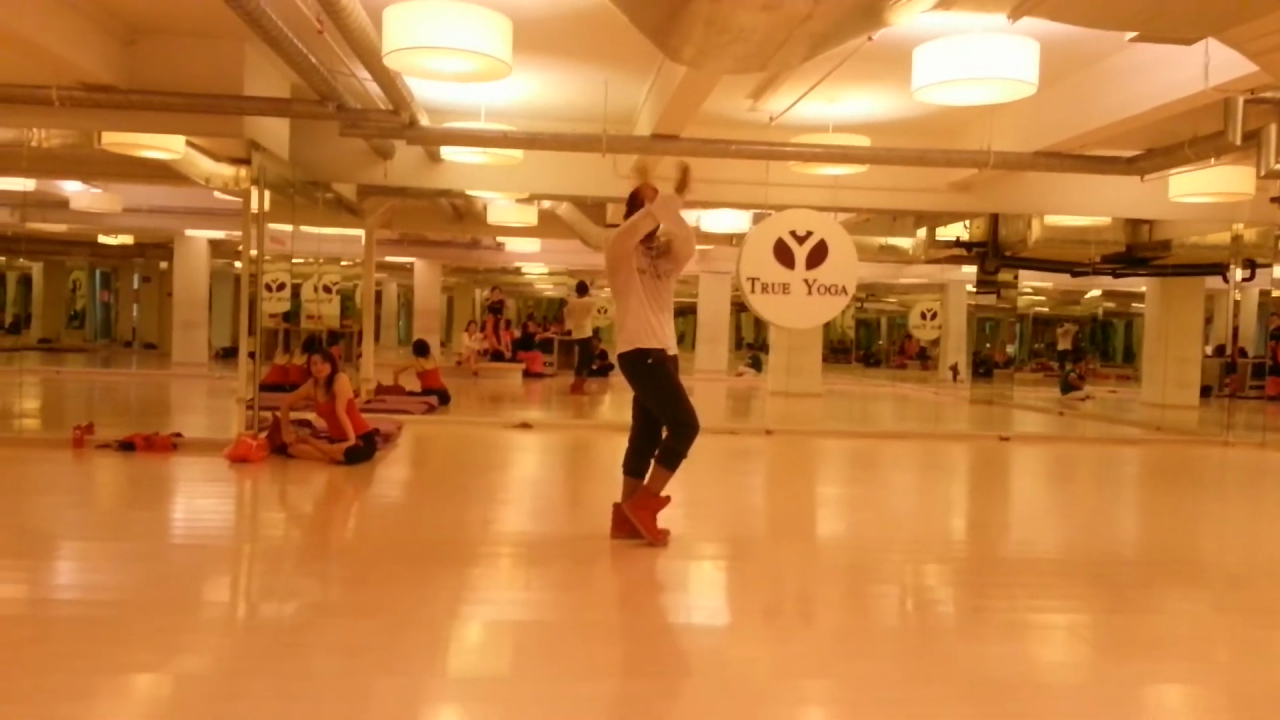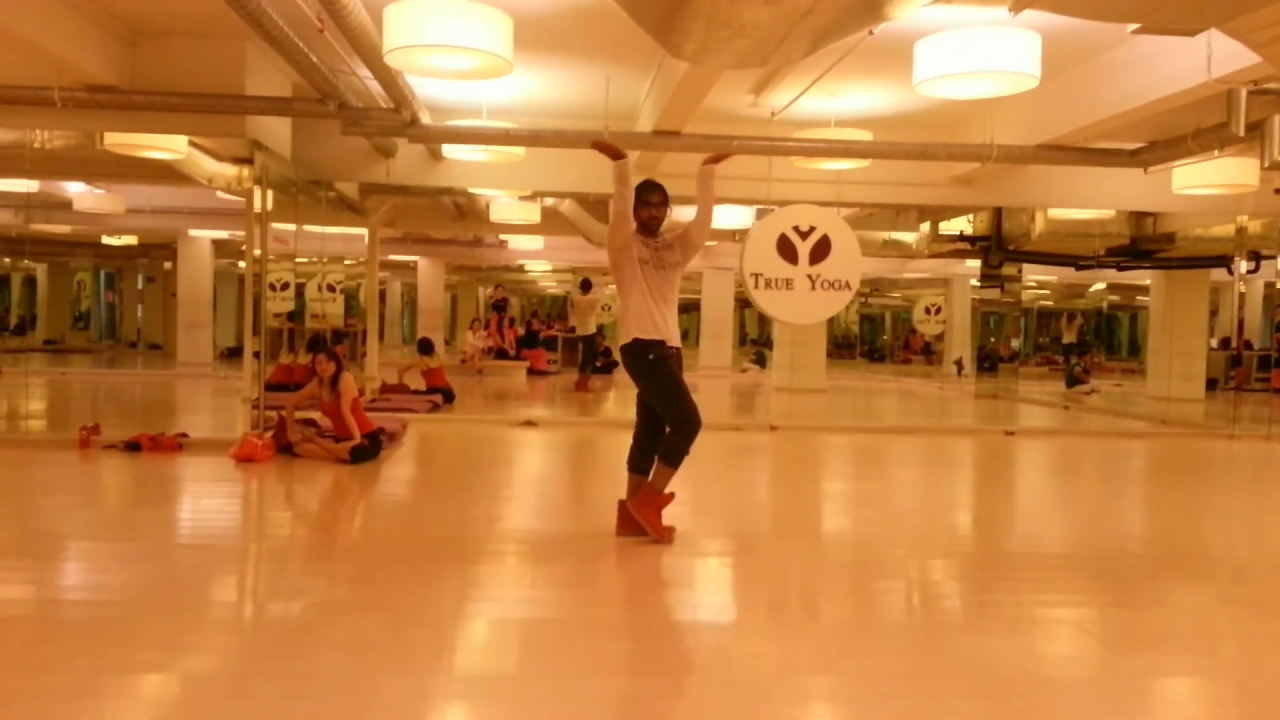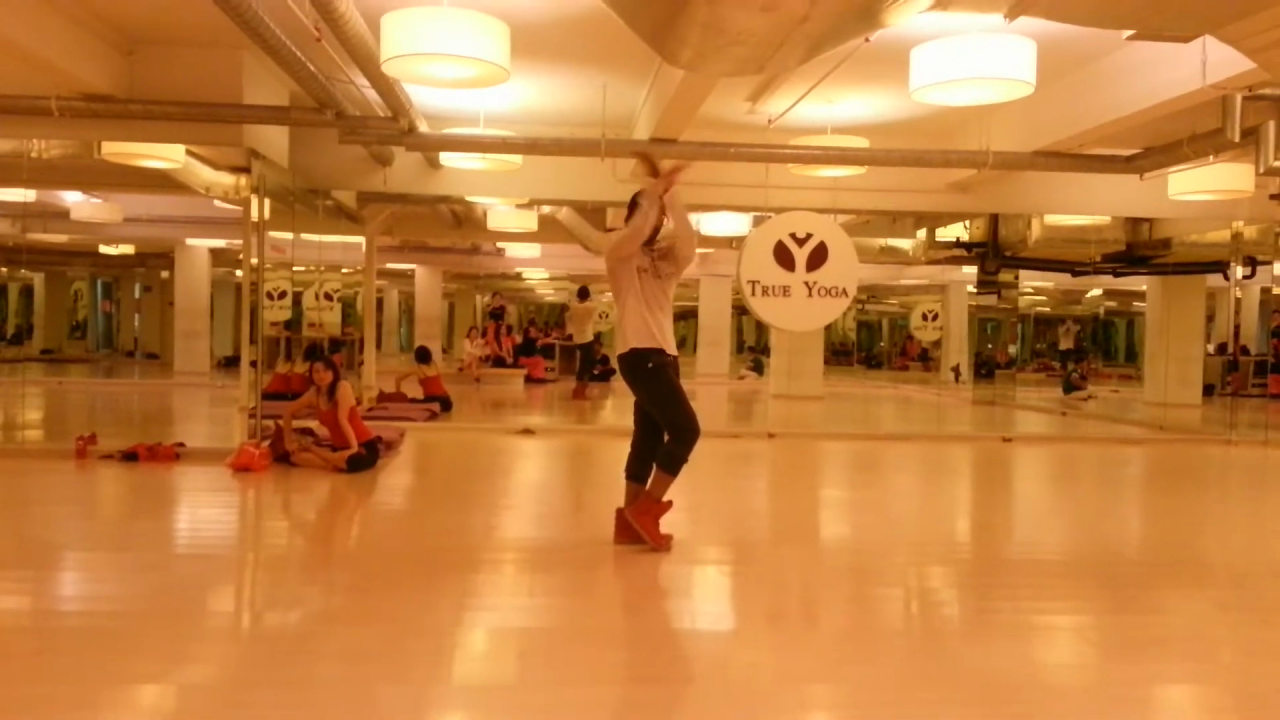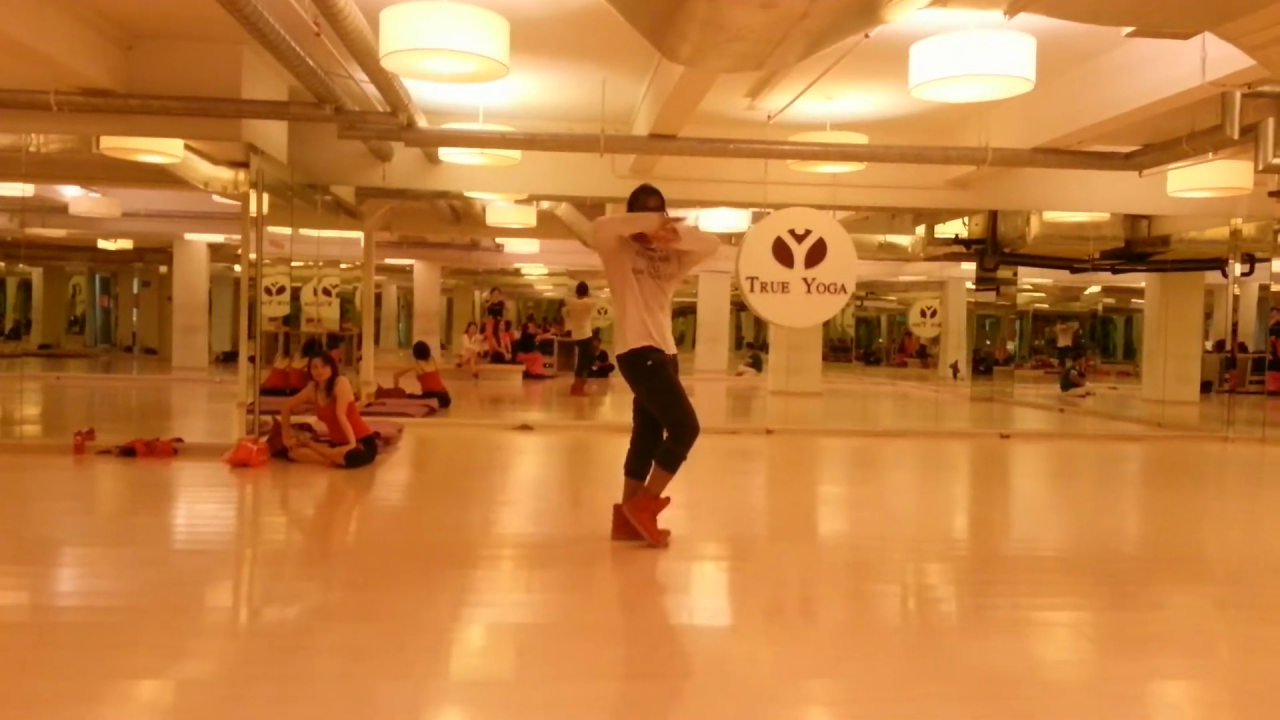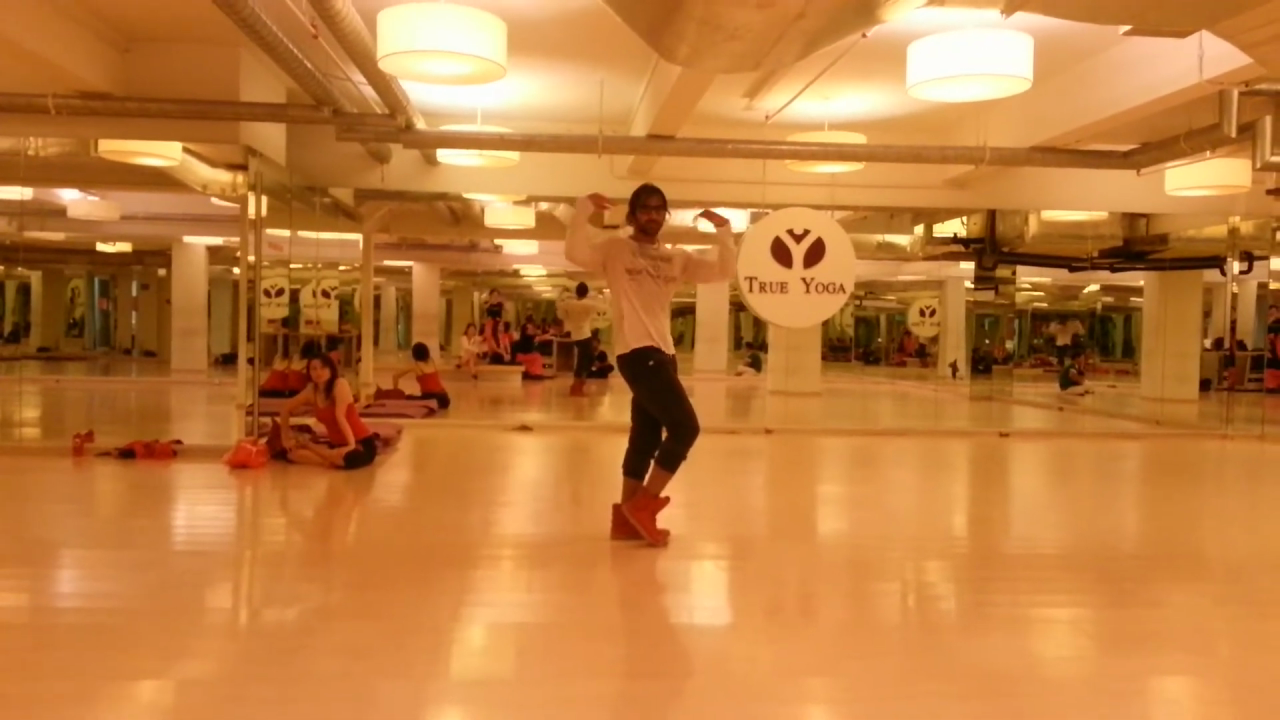
dt=0.2s
person 1, frame 1
left shoulder: (670, 254)
right shoulder: (618, 249)
left elbow: (687, 241)
right elbow: (627, 235)
left wrist: (668, 203)
right wrist: (654, 203)
left hip: (666, 354)
right hip: (638, 352)
left knee: (645, 435)
right knee: (683, 424)
left ankle: (628, 511)
right ankle: (643, 502)
person 1, frame 2
left shoulder: (676, 248)
right shoulder: (623, 244)
left elbow: (703, 223)
right elbow: (621, 216)
left wrist: (706, 174)
right wrist: (621, 165)
left hip: (669, 347)
right hip: (641, 346)
left knee: (652, 431)
right knee: (687, 420)
left ankle: (632, 511)
right ankle: (649, 499)
person 1, frame 3
left shoulder: (671, 256)
right shoulder: (621, 251)
left elbow: (689, 237)
right elbow: (638, 229)
left wrist: (667, 191)
right wrist: (655, 192)
left hip: (665, 355)
right hip: (638, 353)
left knee: (649, 439)
right knee: (685, 429)
left ankle: (630, 520)
right ankle: (646, 507)
person 1, frame 4
left shoulder: (674, 256)
right shoulder: (618, 249)
left elbow: (708, 245)
right elbow: (602, 229)
left wrist: (673, 234)
right wrist: (649, 225)
left hip: (664, 353)
right hip: (638, 353)
left knee: (648, 437)
right knee: (685, 427)
left ankle: (627, 516)
right ankle: (644, 504)
person 1, frame 5
left shoulder: (676, 258)
right shoulder: (615, 248)
left elbow: (723, 271)
right elbow: (576, 253)
left wrist: (723, 230)
right wrist: (585, 208)
left hip: (662, 353)
right hip: (637, 353)
left knee: (647, 437)
right knee: (685, 426)
left ankle: (627, 516)
right ankle: (644, 504)
